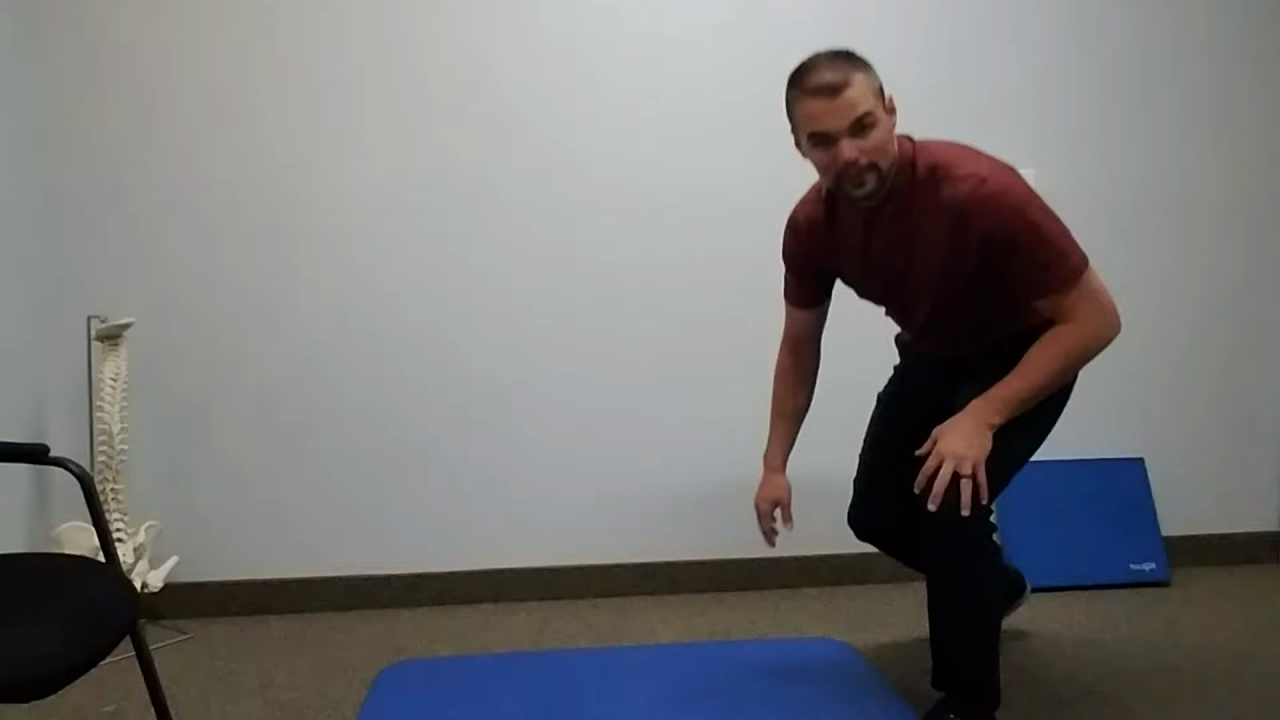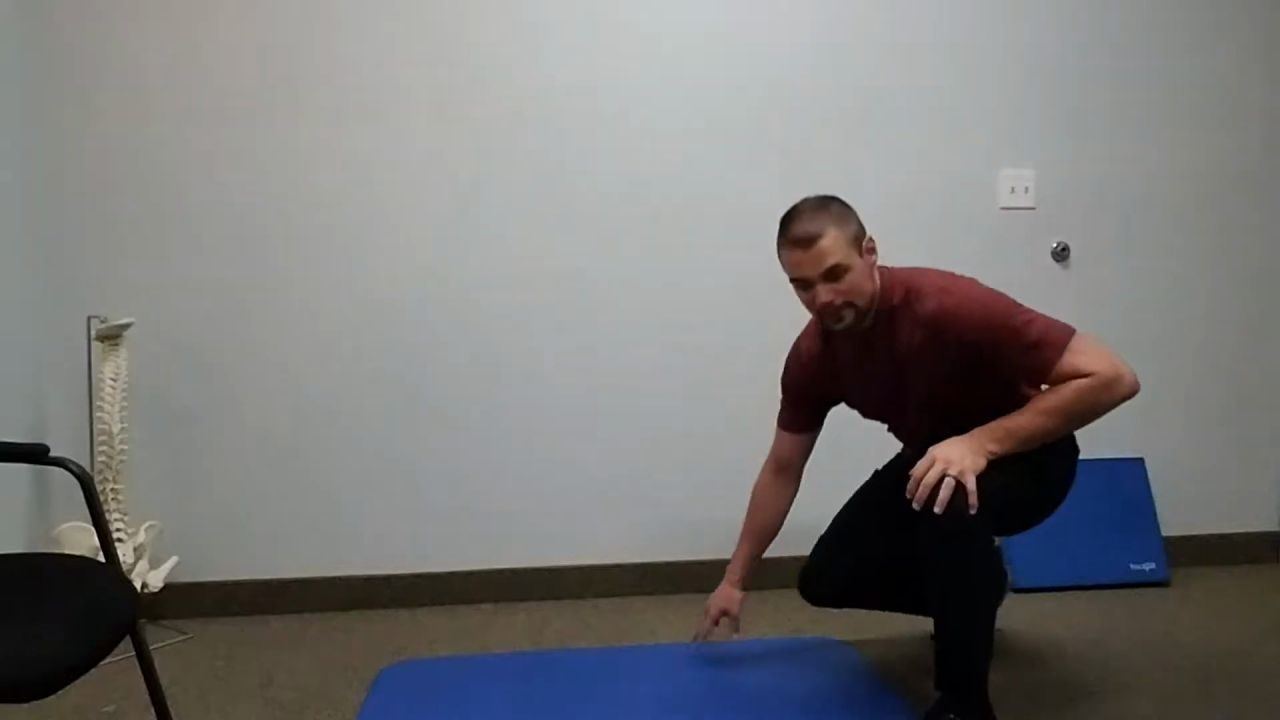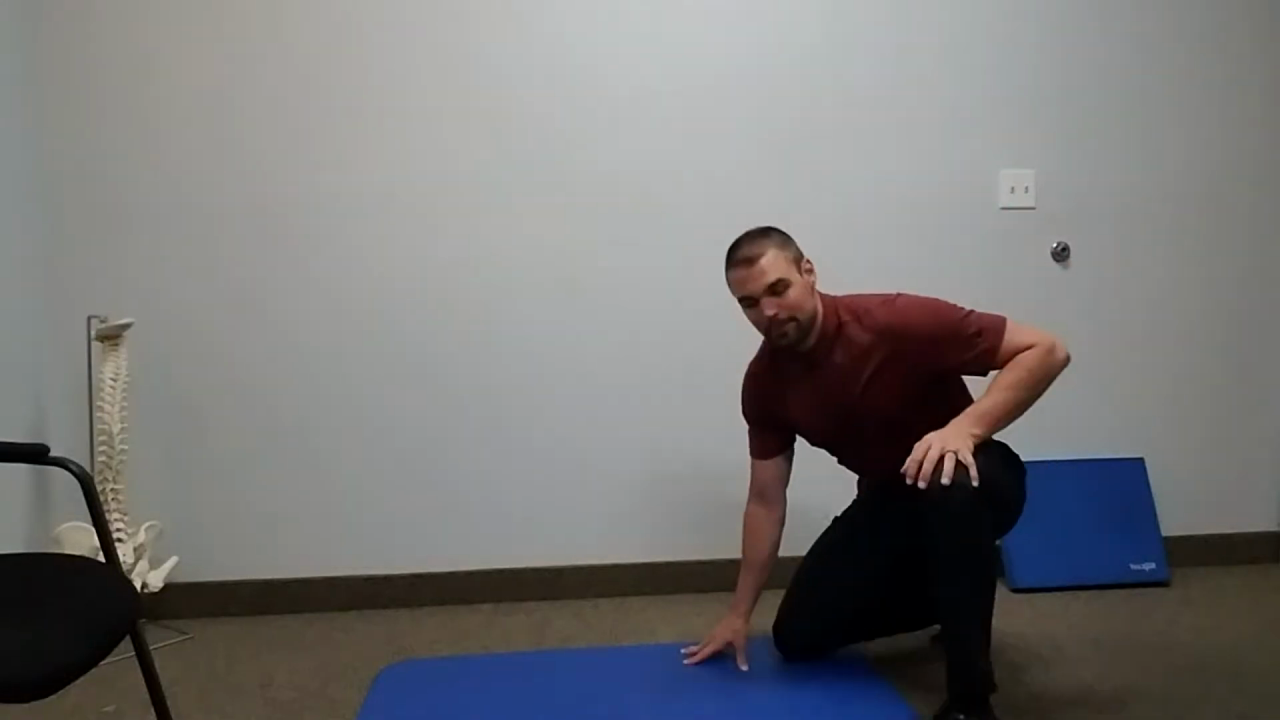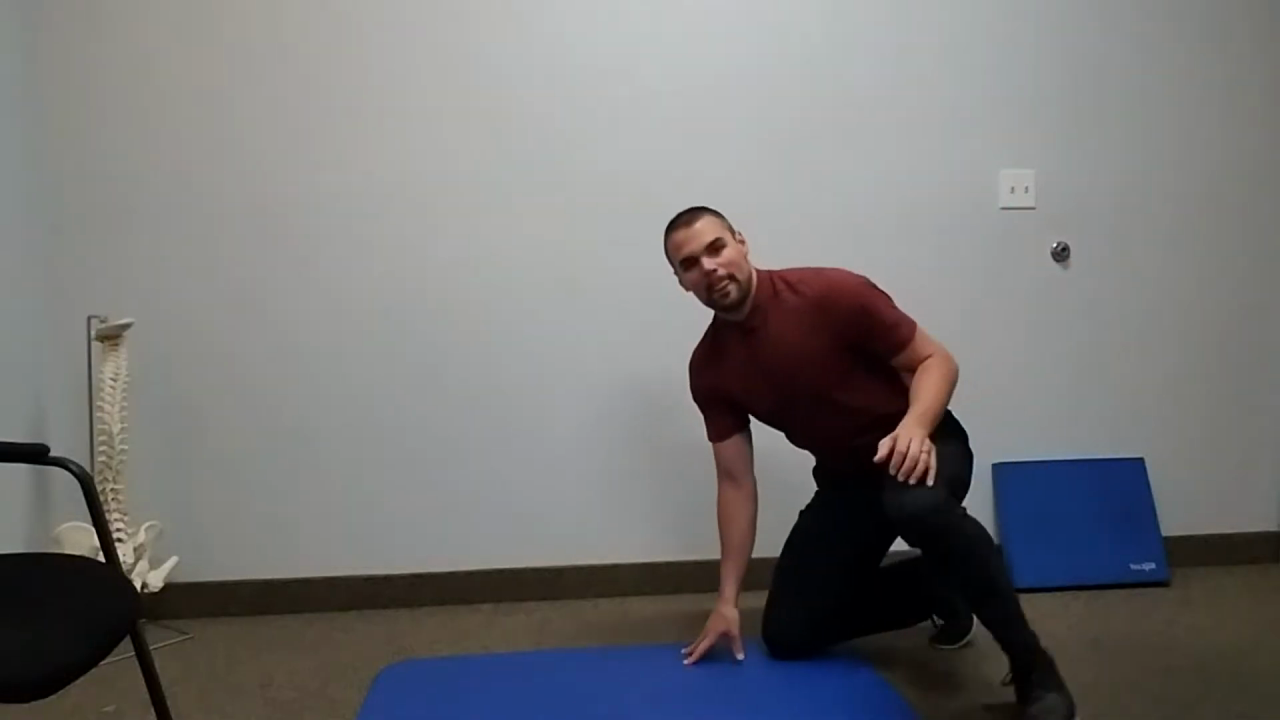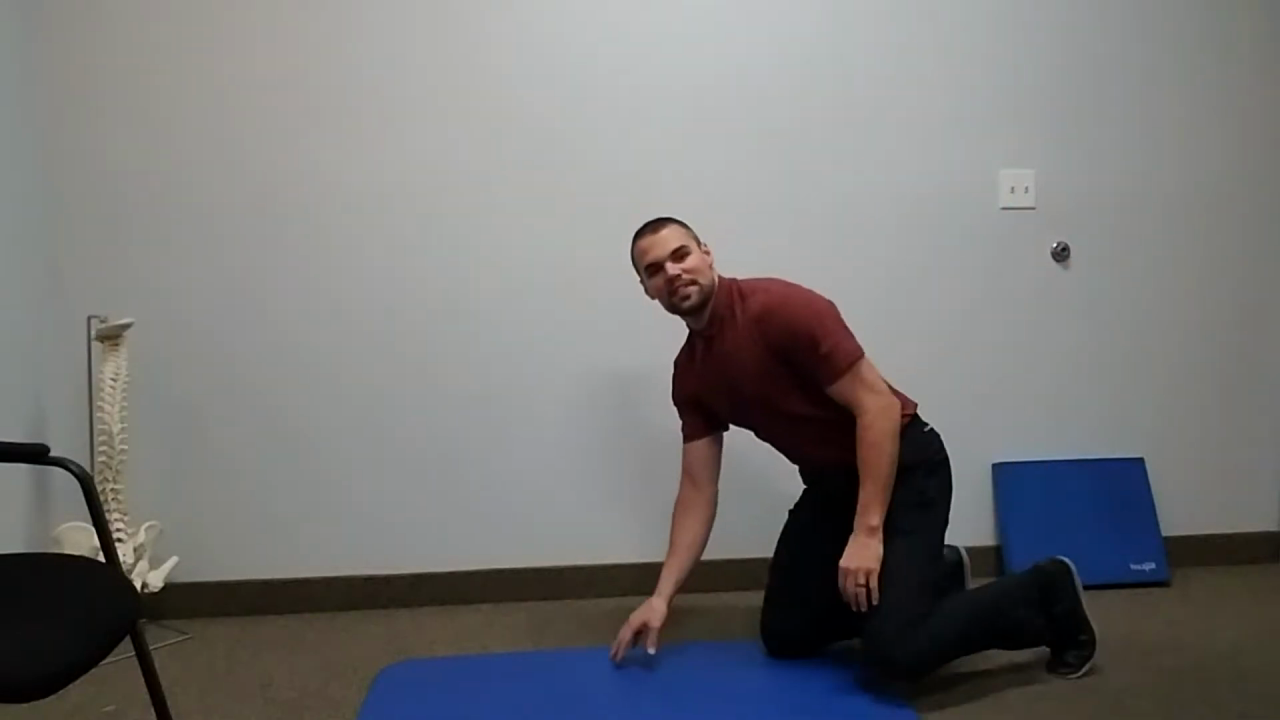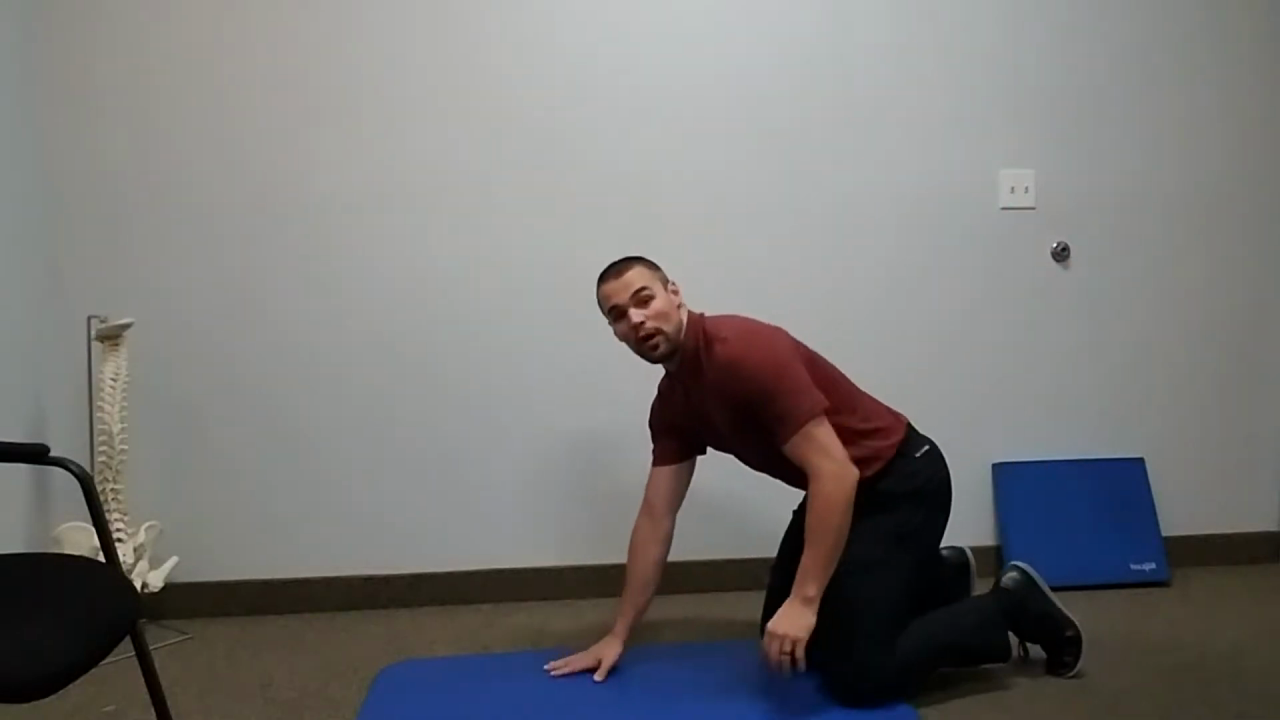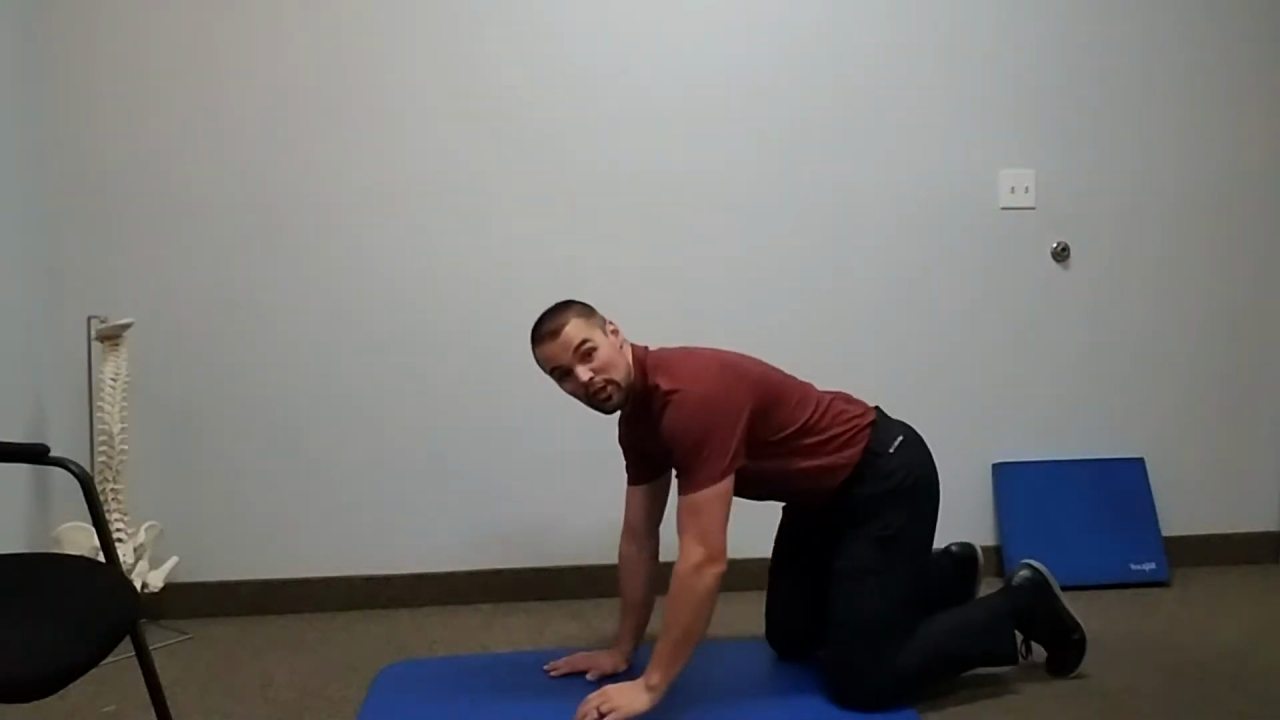
dt=0.3s
person 1, frame 1
left shoulder: (979, 192)
right shoulder: (811, 225)
left elbow: (1096, 319)
right elbow: (799, 348)
left wrist: (982, 418)
right wrist: (773, 466)
left hip: (1026, 359)
right hip: (931, 359)
left knee: (948, 496)
right knee: (876, 514)
right ankle: (991, 583)
person 1, frame 2
left shoulder: (953, 309)
right shoulder: (812, 356)
left elbow: (1111, 377)
right elbow: (783, 470)
left wrist: (980, 442)
right wrist: (734, 579)
left hip: (1025, 451)
right hip: (931, 451)
left knee: (942, 509)
right knee: (827, 579)
right ankle: (972, 589)
person 1, frame 3
left shoulder: (898, 322)
right shoulder: (764, 384)
left elbow: (1045, 350)
right elbow: (766, 499)
left wrist: (964, 428)
right wrist: (739, 614)
left hip: (965, 476)
right hip: (888, 497)
left knee: (950, 487)
right knee: (801, 633)
right ankle: (952, 594)
person 1, frame 4
left shoulder: (829, 294)
right shoulder: (710, 369)
left elbow: (933, 360)
right elbow: (735, 481)
left wrist: (915, 425)
right wrist: (727, 600)
left hip: (908, 455)
right hip: (845, 478)
left knee: (916, 508)
right knee: (790, 636)
left ankle: (1029, 661)
right ankle: (936, 583)
person 1, frame 5
left shoulder: (778, 309)
right shoulder: (690, 374)
left elbow: (877, 406)
right elbow: (697, 489)
left wrist: (868, 533)
right wrist: (661, 596)
left hip: (904, 464)
right hip: (832, 481)
left knee: (896, 650)
right knee: (786, 635)
left ankle: (1043, 590)
right ankle: (932, 572)
person 1, frame 6
left shoulder: (747, 353)
right shoulder: (672, 403)
left elbow: (834, 472)
right elbow: (655, 519)
left wrist: (803, 604)
right wrist: (617, 636)
left hip: (901, 484)
right hip: (836, 493)
left knee: (859, 676)
right knee: (782, 638)
left ankle: (1010, 606)
right ankle: (937, 578)
person 1, frame 7
left shoulder: (692, 398)
right shoulder: (637, 418)
left elbow: (703, 561)
right elbow: (638, 540)
right wrist: (622, 649)
left hip: (885, 478)
right hip: (824, 488)
right knee: (791, 639)
left ankle: (1021, 606)
right ankle: (947, 575)
